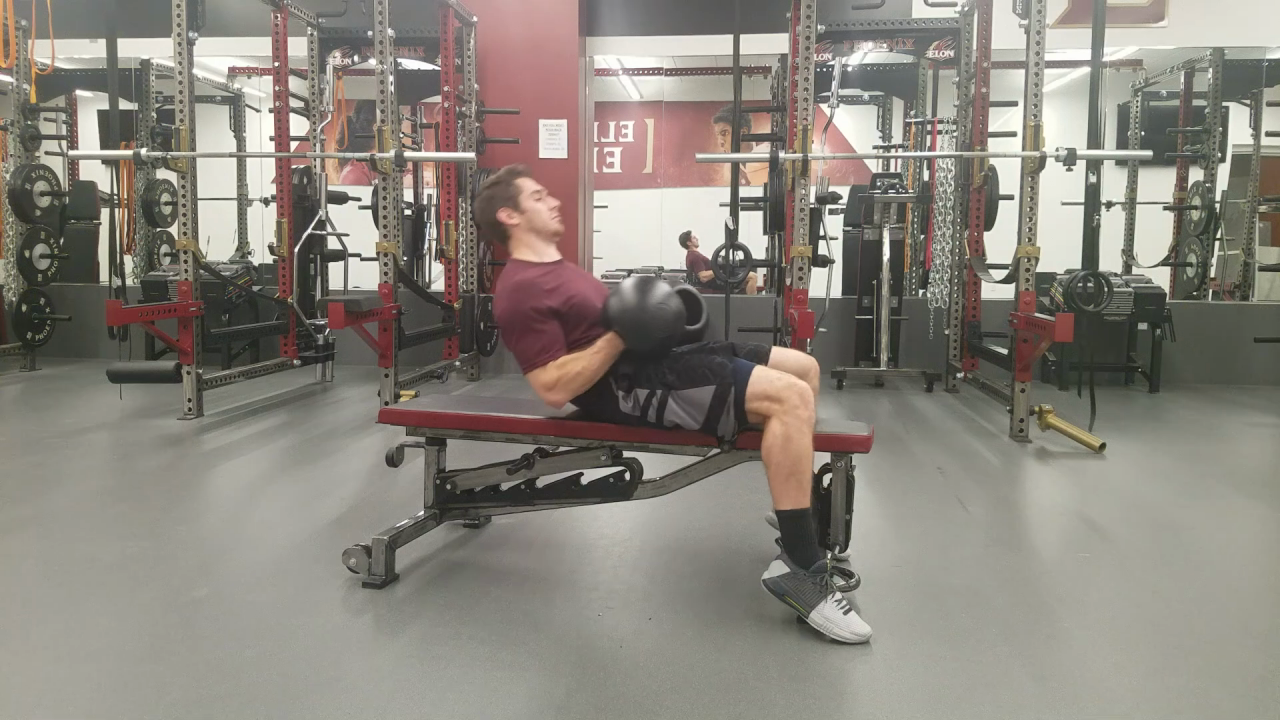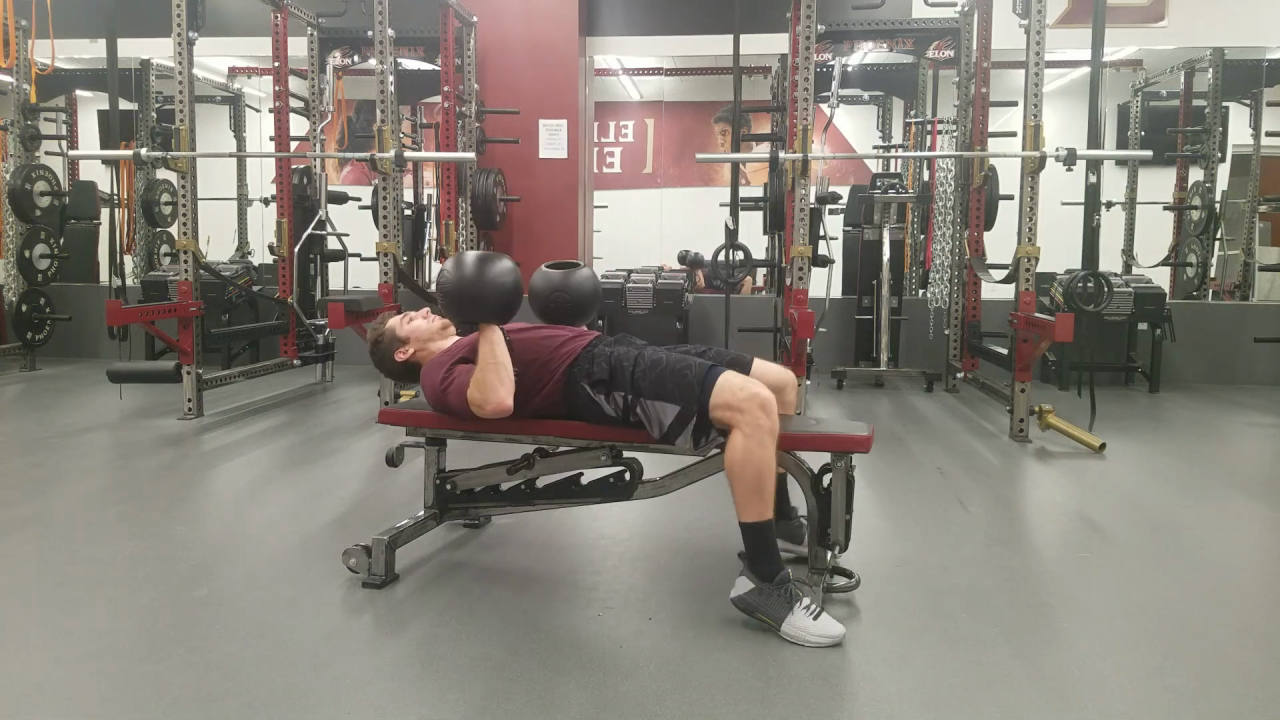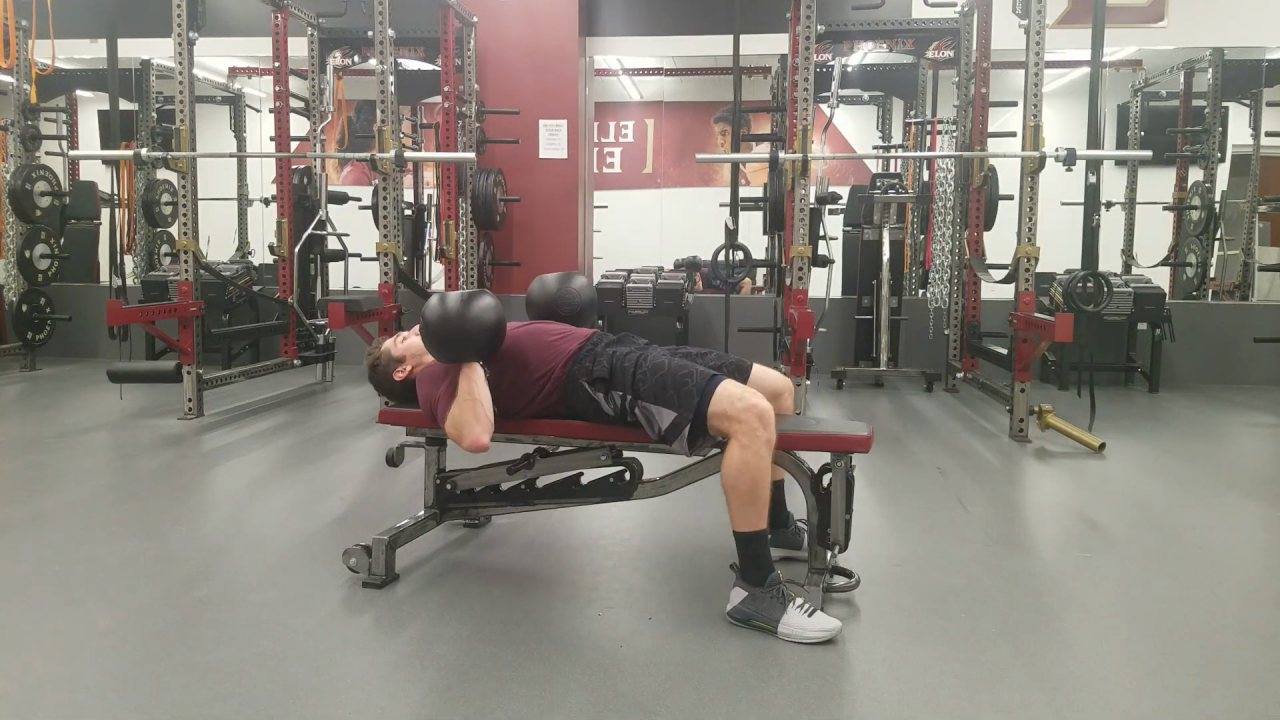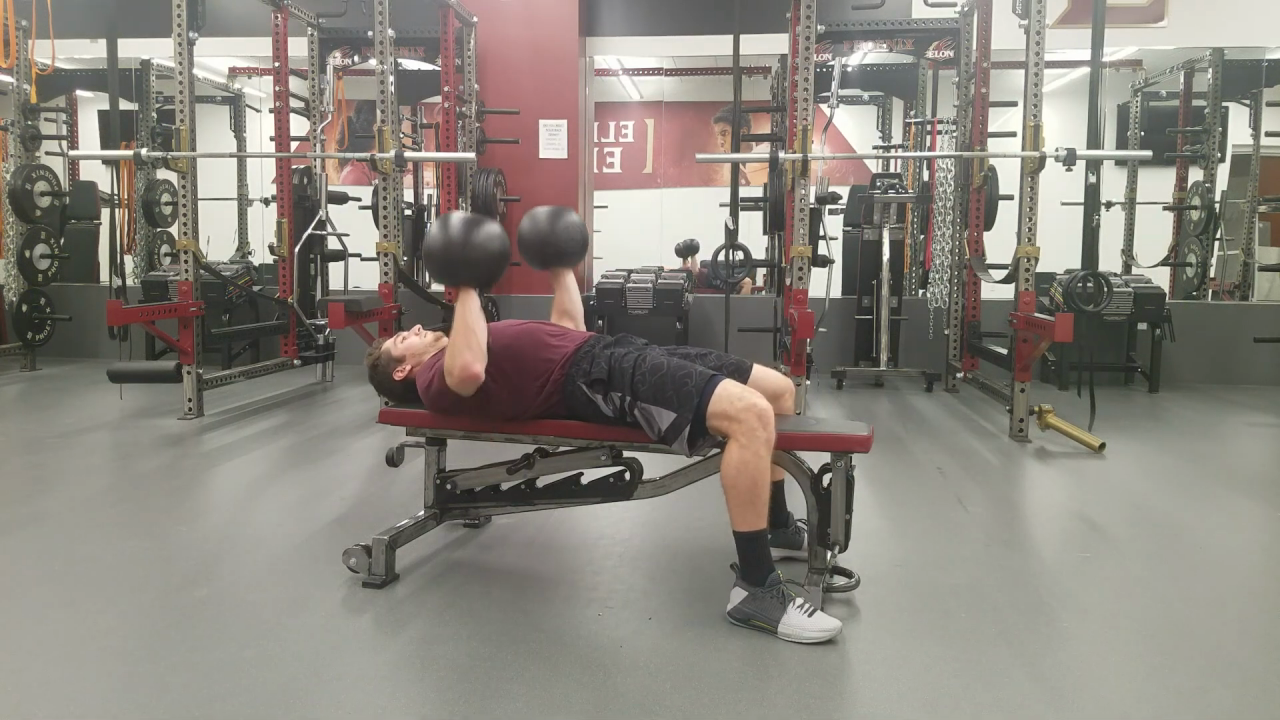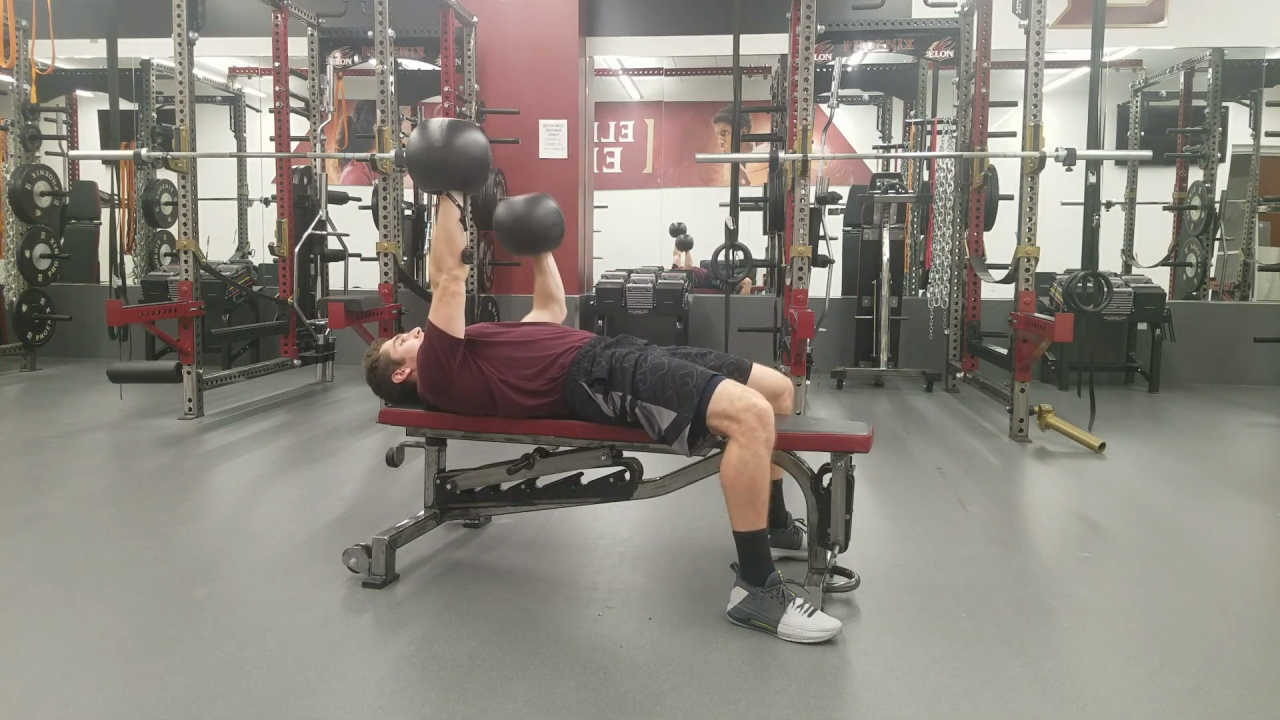
dt=1s
person 1, frame 1
left shoulder: (552, 267)
right shoulder: (520, 292)
right elbow: (555, 389)
right wrist: (621, 334)
left hip: (653, 354)
right hip: (631, 386)
left knee: (803, 370)
right knee: (789, 398)
left ankle: (794, 510)
right ankle: (800, 567)
person 1, frame 2
left shoulder: (468, 349)
right shoulder: (440, 373)
right elbow: (498, 401)
right wrist: (486, 324)
right hip: (601, 378)
left knee: (779, 383)
right knee: (755, 408)
left ankle: (782, 517)
right ankle: (764, 581)
person 1, frame 3
left shoulder: (458, 355)
right shoulder: (435, 377)
right elbow: (476, 436)
right wrist: (467, 354)
right hip: (599, 377)
left knee: (777, 389)
right knee: (751, 416)
left ankle: (779, 527)
right ankle: (756, 589)
person 1, frame 4
left shoulder: (469, 339)
right shoulder: (435, 379)
left elbow: (568, 325)
right elbow: (469, 369)
left wrist: (563, 262)
right wrist: (464, 287)
right hip: (600, 379)
left knee: (777, 391)
right knee: (750, 416)
left ankle: (779, 529)
right ankle: (758, 591)
person 1, frame 5
left shoulder: (468, 358)
right shoulder: (437, 378)
left elbow: (552, 310)
right elbow: (449, 283)
left wrist: (539, 247)
right wrist: (446, 197)
right hip: (593, 381)
left knee: (777, 390)
right knee: (749, 420)
left ankle: (778, 527)
right ankle: (756, 590)
